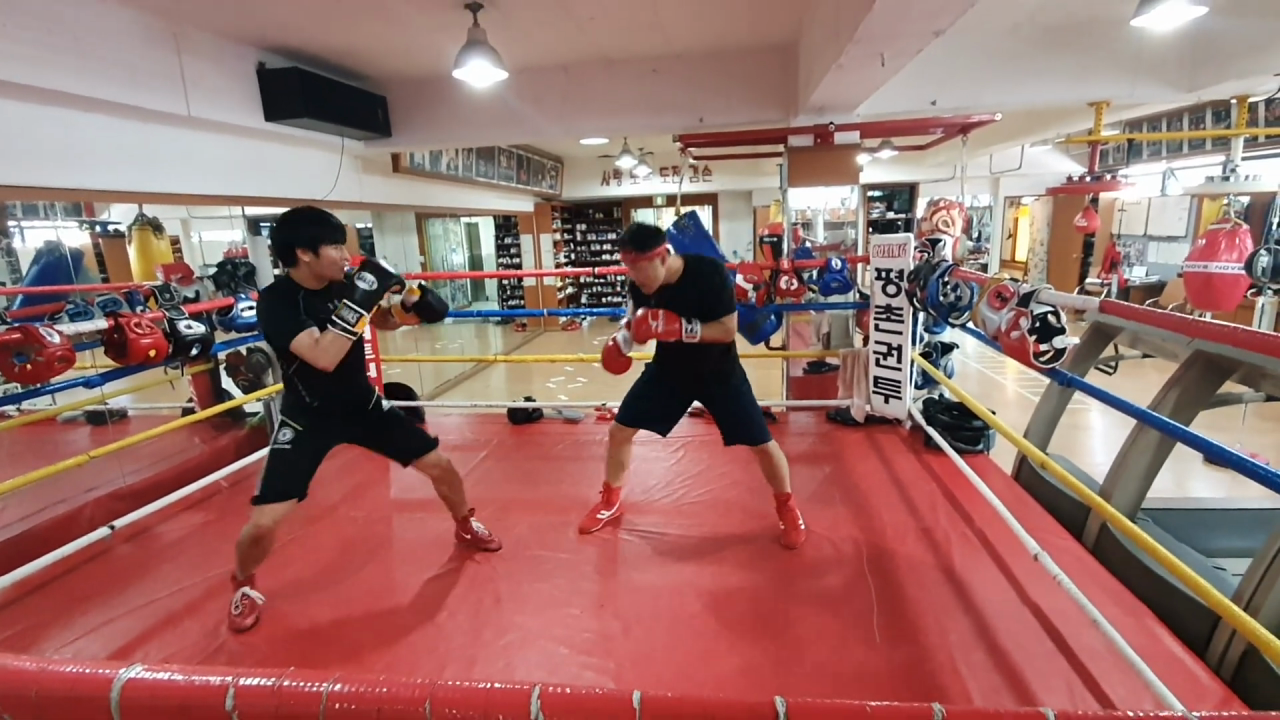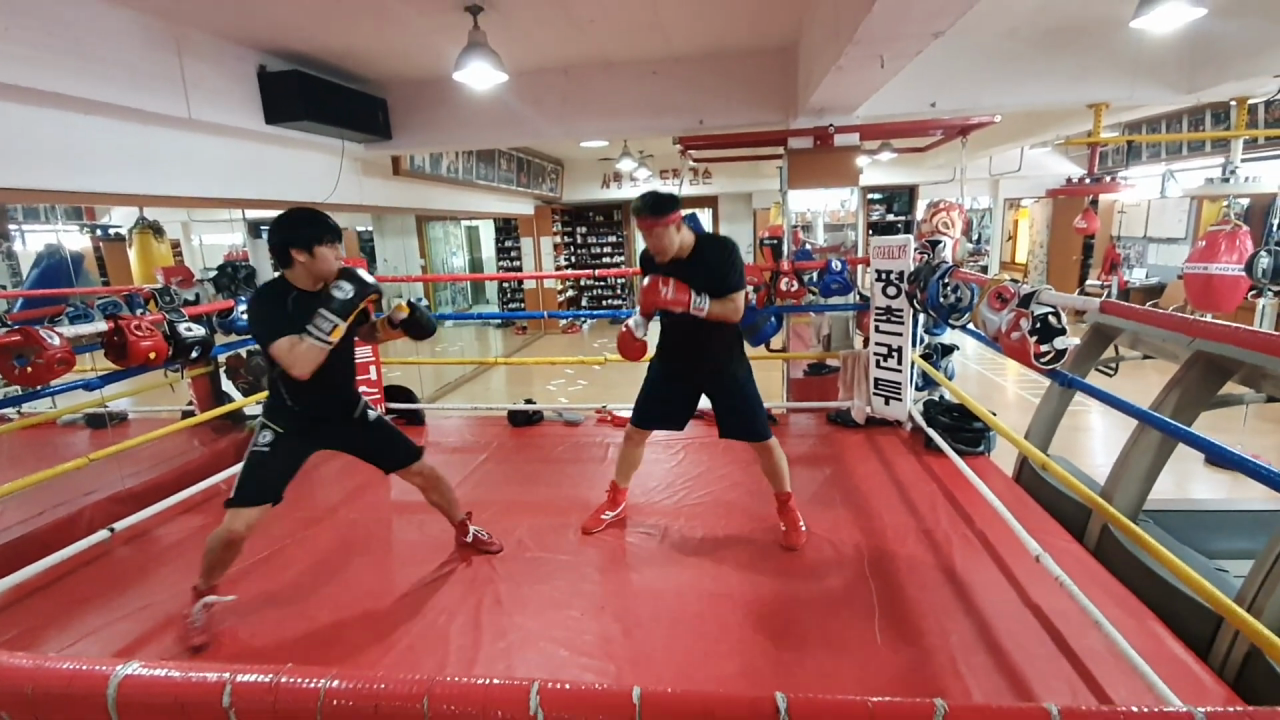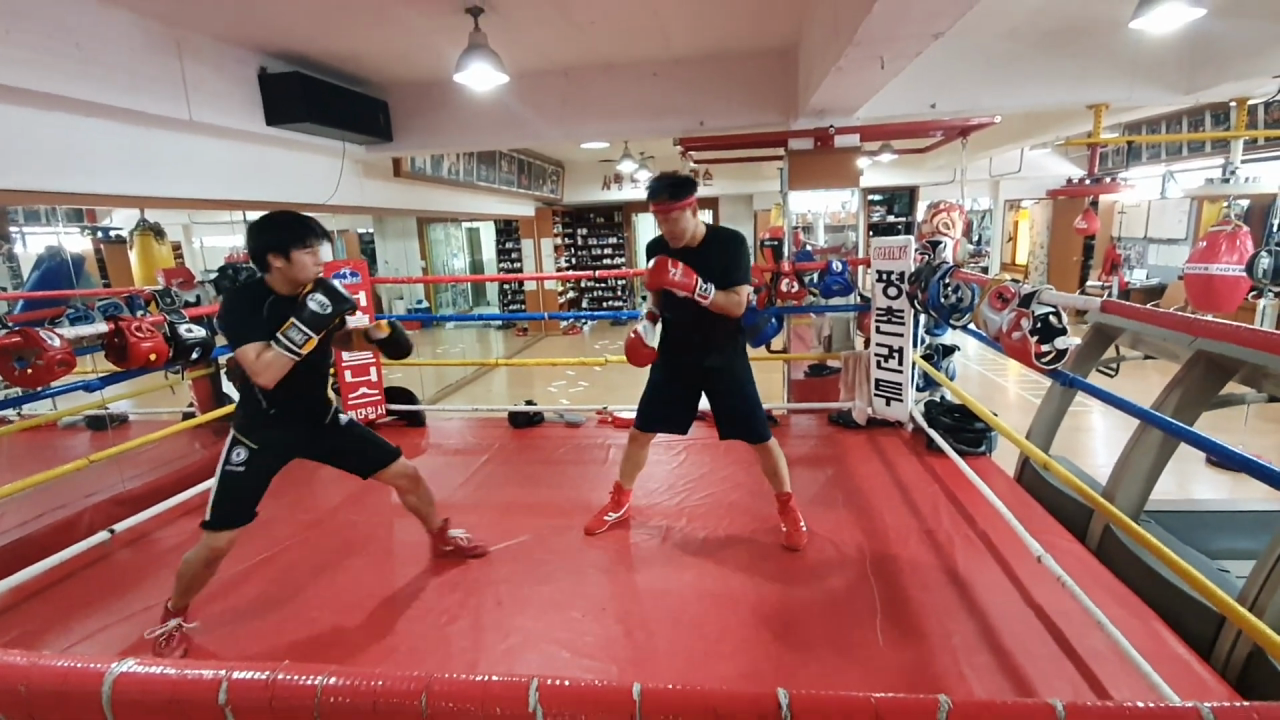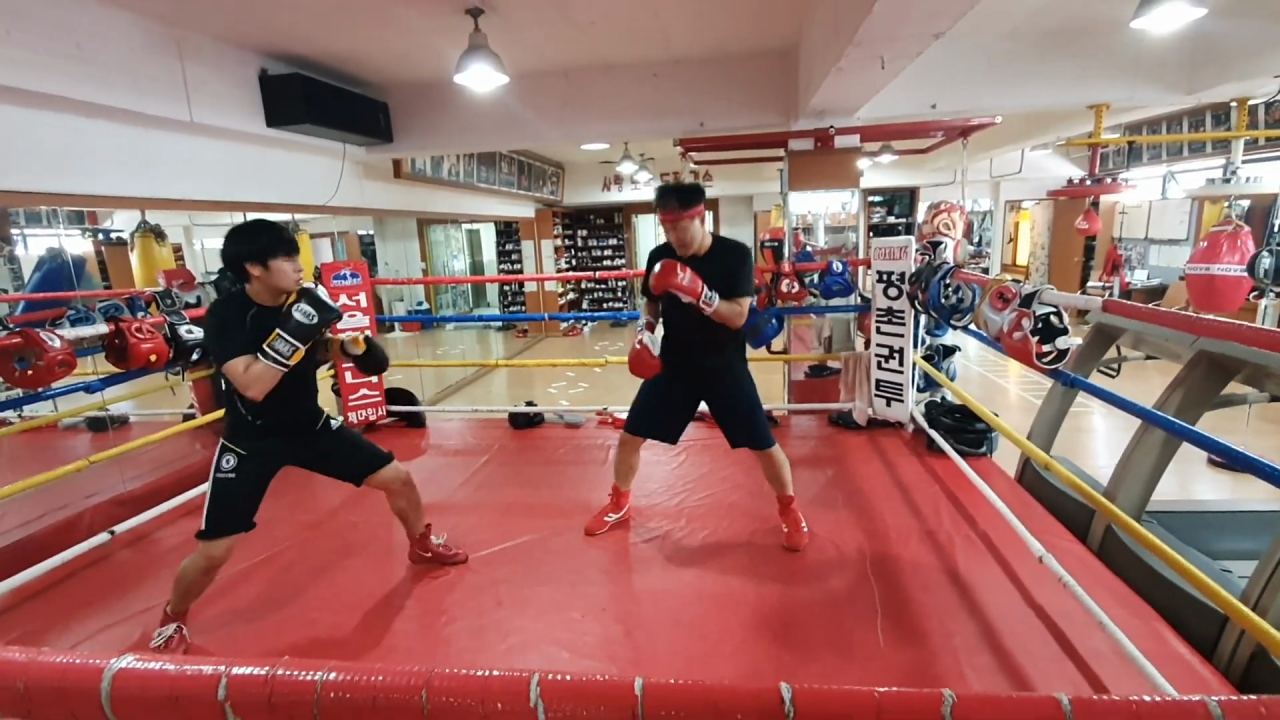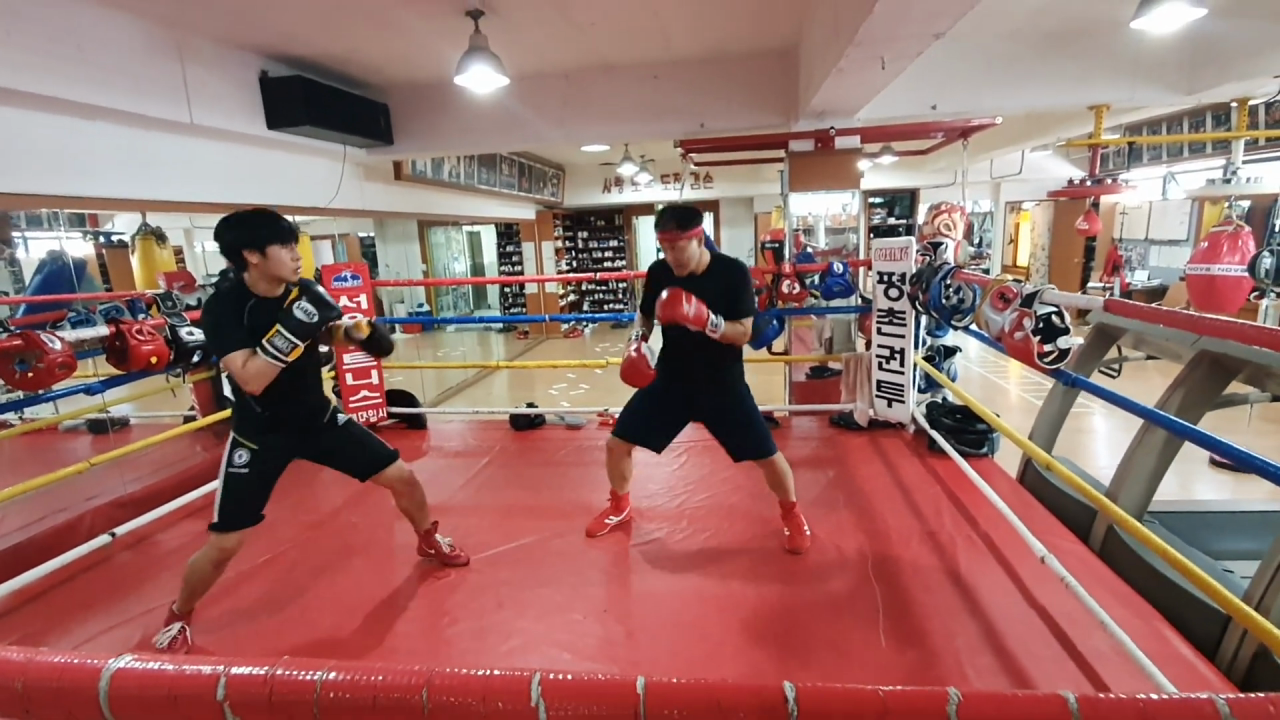
dt=0.1s
person 1, frame 1
left shoulder: (349, 279)
right shoulder: (277, 301)
left elbow: (379, 319)
right elbow: (324, 357)
left wrist: (414, 304)
right wrist: (360, 299)
left hip: (362, 405)
right hip: (307, 418)
left knee: (438, 463)
right knee: (265, 520)
left ankle: (466, 526)
right ankle: (244, 582)
person 1, frame 2
left shoulder: (334, 284)
right shoulder: (267, 301)
left elbow: (364, 334)
right elbow: (299, 366)
left wrist: (398, 322)
right wrist: (337, 308)
left hip: (347, 411)
right hip: (289, 422)
left knee: (424, 472)
right knee: (237, 527)
left ankle: (464, 530)
right ankle: (204, 595)
person 1, frame 3
left shoulder: (315, 291)
right shoulder: (242, 304)
left elbow: (334, 343)
right elbow: (263, 374)
left wrist: (376, 335)
right wrist: (308, 319)
left hip: (320, 420)
right hip: (261, 433)
left knee: (406, 473)
right knee: (215, 544)
left ankle: (443, 537)
right ankle: (174, 615)
person 1, frame 4
left shoulder: (298, 301)
right shoulder: (225, 315)
right elbow: (253, 387)
left wrist: (351, 346)
right wrist: (294, 330)
left hip: (310, 426)
right hip: (251, 441)
left knee: (397, 477)
right knee: (213, 552)
left ankle: (422, 544)
right ankle: (173, 619)
person 1, frame 5
left shoulder: (300, 291)
right shoulder: (223, 305)
right elbow: (251, 380)
left wrist: (358, 332)
right wrist: (295, 326)
left hip: (318, 419)
right hip: (260, 434)
left knee: (401, 476)
right knee: (225, 543)
left ankle: (430, 541)
right ankle: (178, 618)
person 2, frame 1
left shoulder: (710, 272)
right shoulder: (641, 282)
left elbow: (728, 328)
left wrist: (677, 328)
right wrist: (625, 332)
left hip: (719, 371)
right hip: (666, 367)
left knee: (761, 442)
right knee: (621, 431)
left ankle: (787, 507)
right ankle: (610, 500)
person 2, frame 2
left shoulder: (722, 250)
right shoulder: (649, 258)
left elbow: (735, 310)
left wrist: (686, 300)
right wrist: (639, 319)
left hip: (724, 362)
right hip: (672, 358)
left knee: (762, 438)
right knee: (636, 430)
left ankle: (787, 508)
right ankle: (615, 501)
person 2, frame 3
left shoulder: (731, 244)
right shoulder: (657, 249)
left elbow: (738, 305)
left wrist: (692, 285)
right wrist: (646, 320)
left hip: (725, 361)
right hip: (673, 359)
left knee: (761, 439)
right knee: (641, 432)
left ankle: (788, 509)
right ankle: (620, 501)
person 2, frame 4
left shoulder: (736, 255)
right shoulder: (660, 257)
left elbow: (738, 316)
left wrist: (697, 292)
right wrist: (646, 331)
left hip: (725, 368)
right hip: (672, 367)
left knee: (764, 446)
right knee: (631, 436)
left ankle: (789, 510)
right ankle: (619, 503)
person 2, frame 5
left shoulder: (734, 274)
right shoulder: (658, 273)
left elbow: (743, 333)
right elbow: (647, 318)
left wrist: (701, 317)
right wrist: (639, 343)
left hip: (722, 379)
right hip: (668, 377)
left knee: (764, 453)
right knee: (618, 443)
left ankle: (791, 514)
right ankle: (619, 507)
